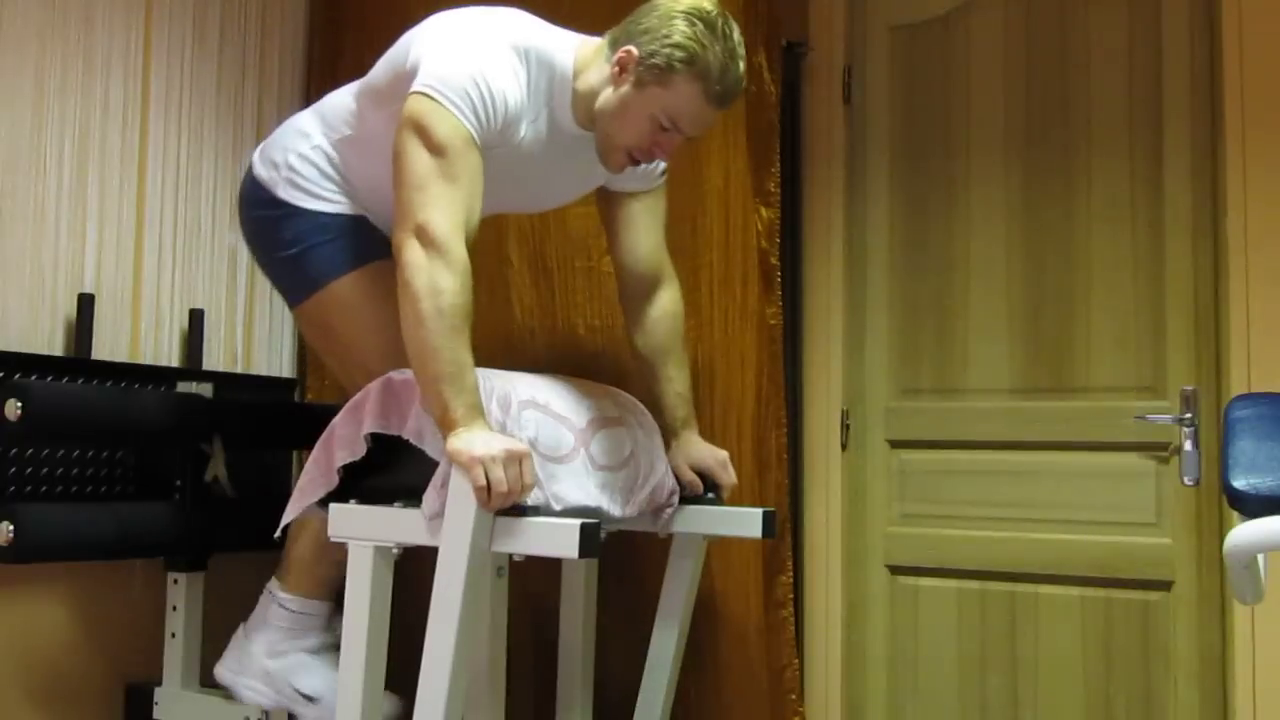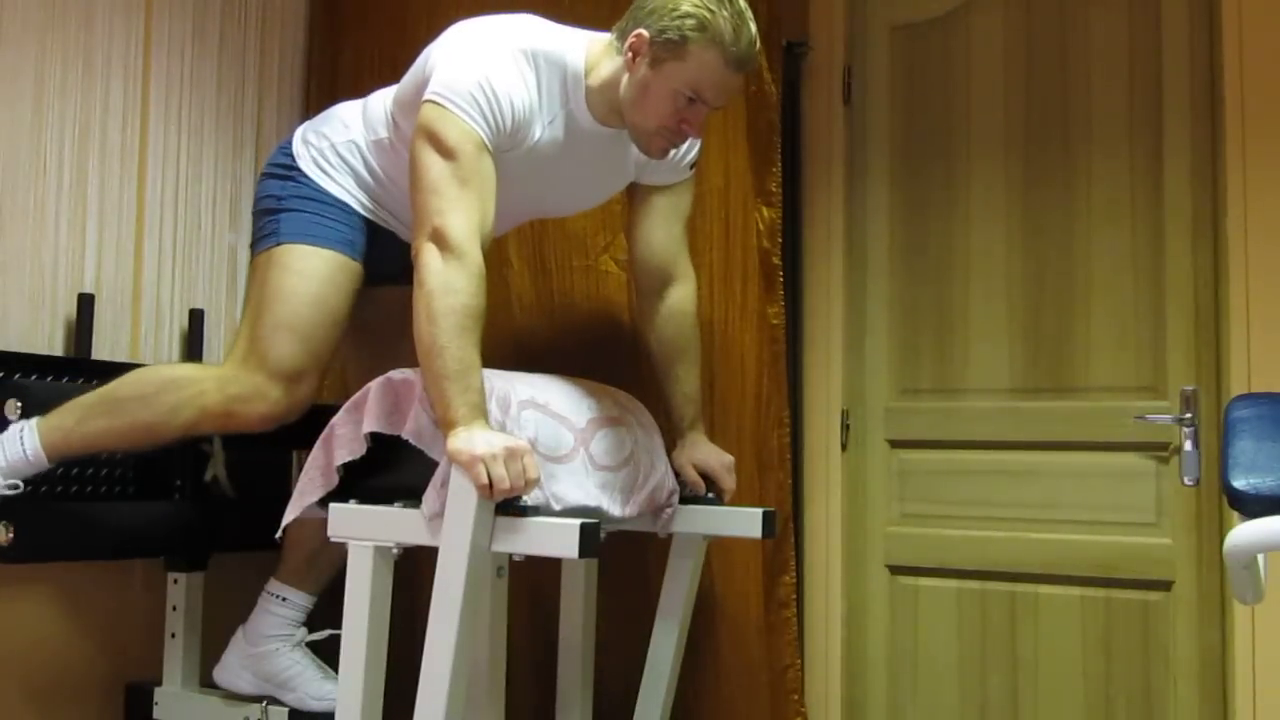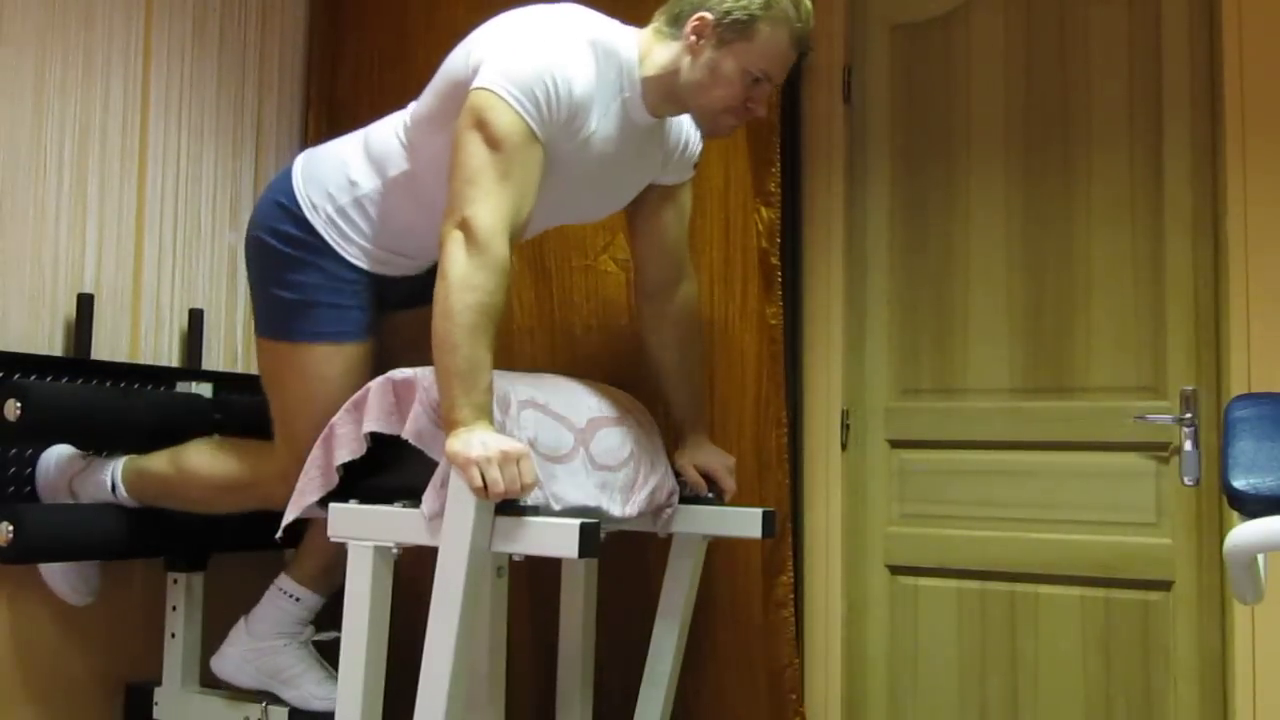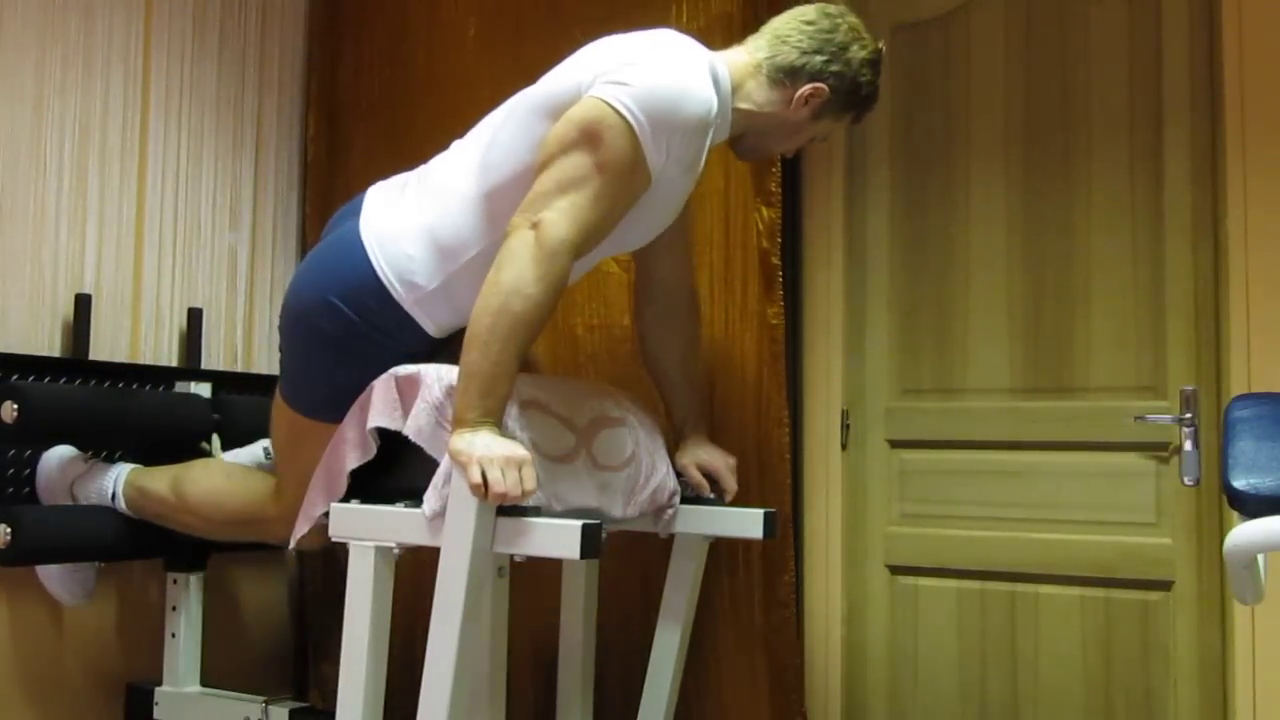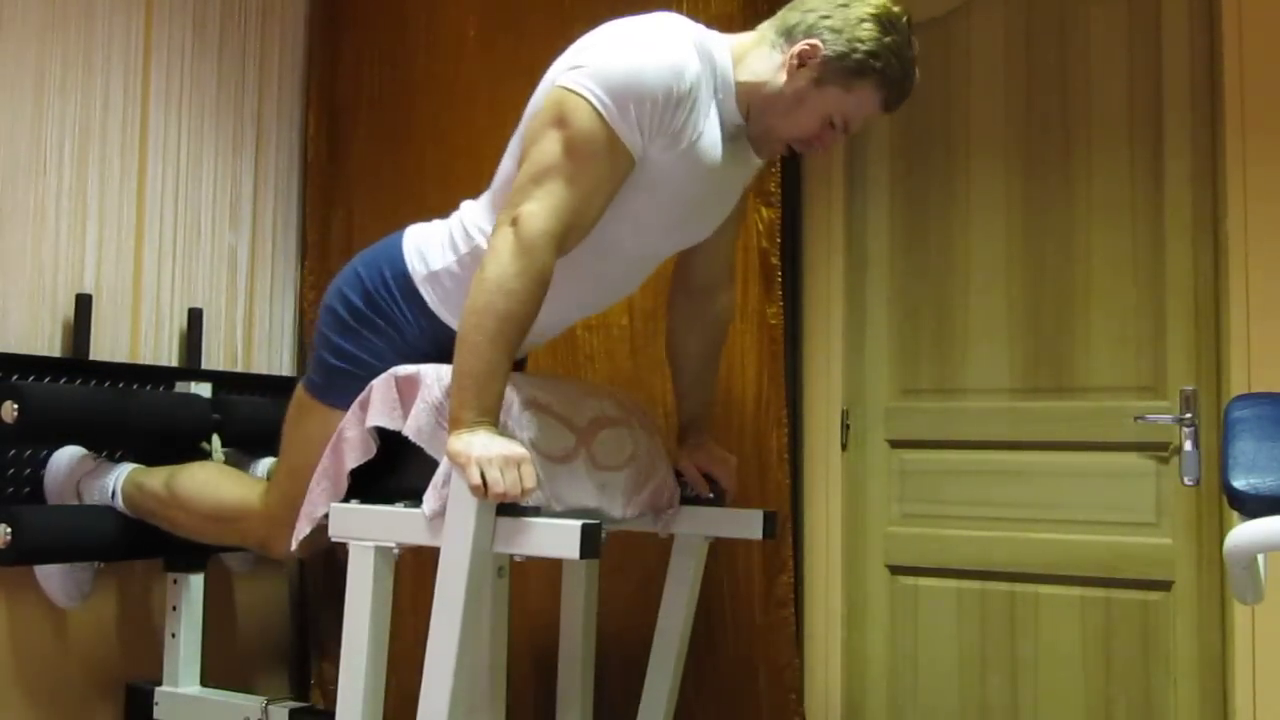
dt=1s
person 1, frame 1
left shoulder: (644, 132)
right shoulder: (481, 64)
left elbow: (648, 289)
right elbow: (427, 244)
left wrist: (680, 432)
right wrist: (462, 426)
left hip: (379, 206)
right hip: (303, 194)
right knee: (412, 407)
left ankle: (275, 637)
right ankle: (283, 644)
person 1, frame 2
left shoulder: (666, 141)
right shoulder: (493, 67)
left elbow: (667, 285)
right elbow: (449, 247)
left wrist: (690, 431)
right wrist: (466, 425)
left hip: (410, 233)
right hip: (332, 182)
right knee: (265, 391)
left ankle: (267, 642)
person 1, frame 3
left shoulder: (675, 136)
left elbow: (667, 288)
right elbow: (477, 237)
left wrist: (690, 434)
right wrist: (466, 424)
left hip: (409, 258)
right hip: (321, 229)
right knee: (305, 469)
left ankle: (268, 639)
right ankle: (88, 477)
person 1, frame 4
left shoulder: (686, 111)
right shoulder: (672, 91)
left elbow: (666, 287)
right elbow: (540, 242)
left wrist: (691, 432)
right wrist: (475, 427)
left hip: (396, 254)
right hip: (367, 294)
right knee: (299, 513)
left ankle: (281, 450)
right ankle: (92, 480)
person 1, frame 5
left shoulder: (752, 137)
left elbow: (704, 286)
right elbow: (527, 236)
left wrist: (693, 431)
right wrist: (472, 426)
left hip: (486, 335)
right hip: (405, 307)
right knee: (286, 528)
left ankle: (266, 469)
right ankle: (97, 479)
